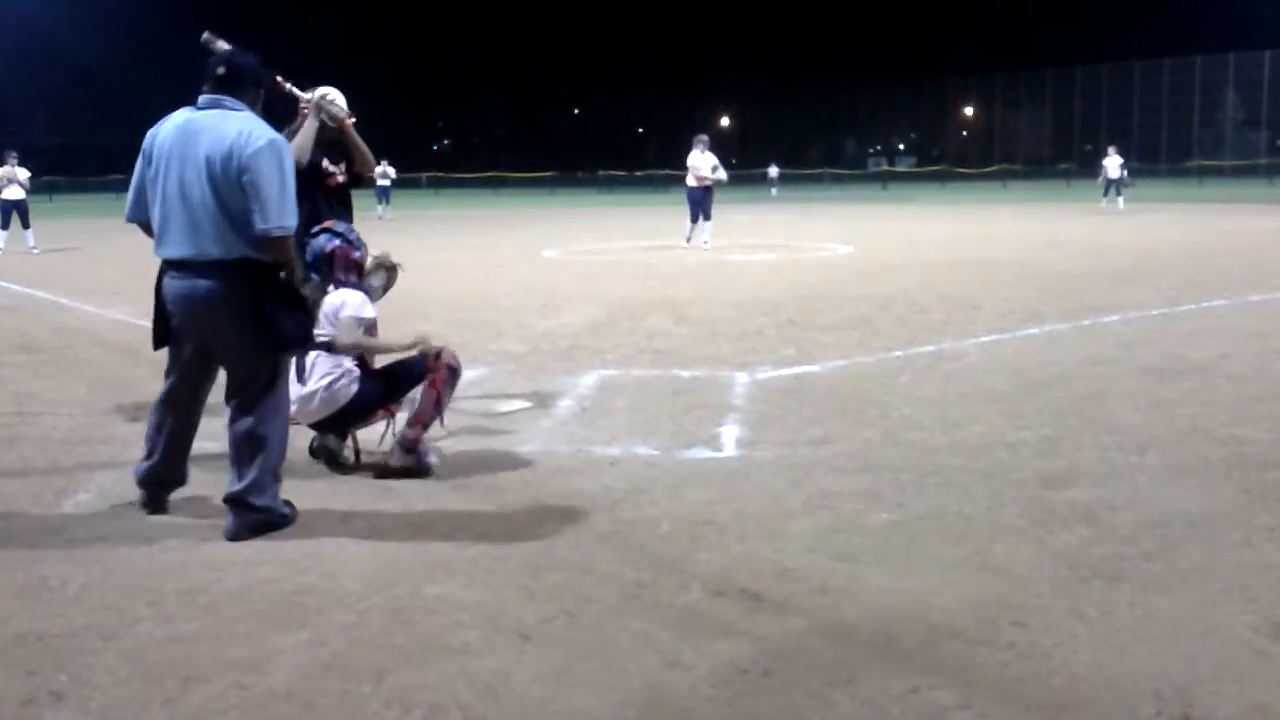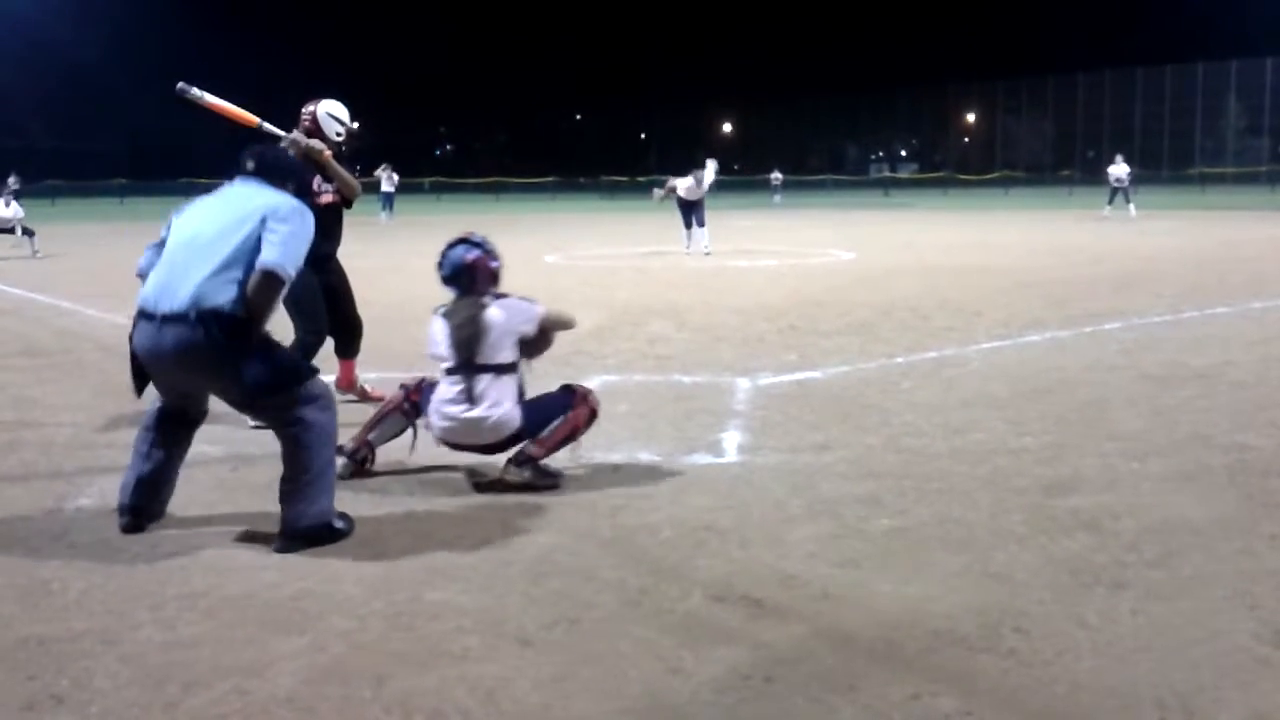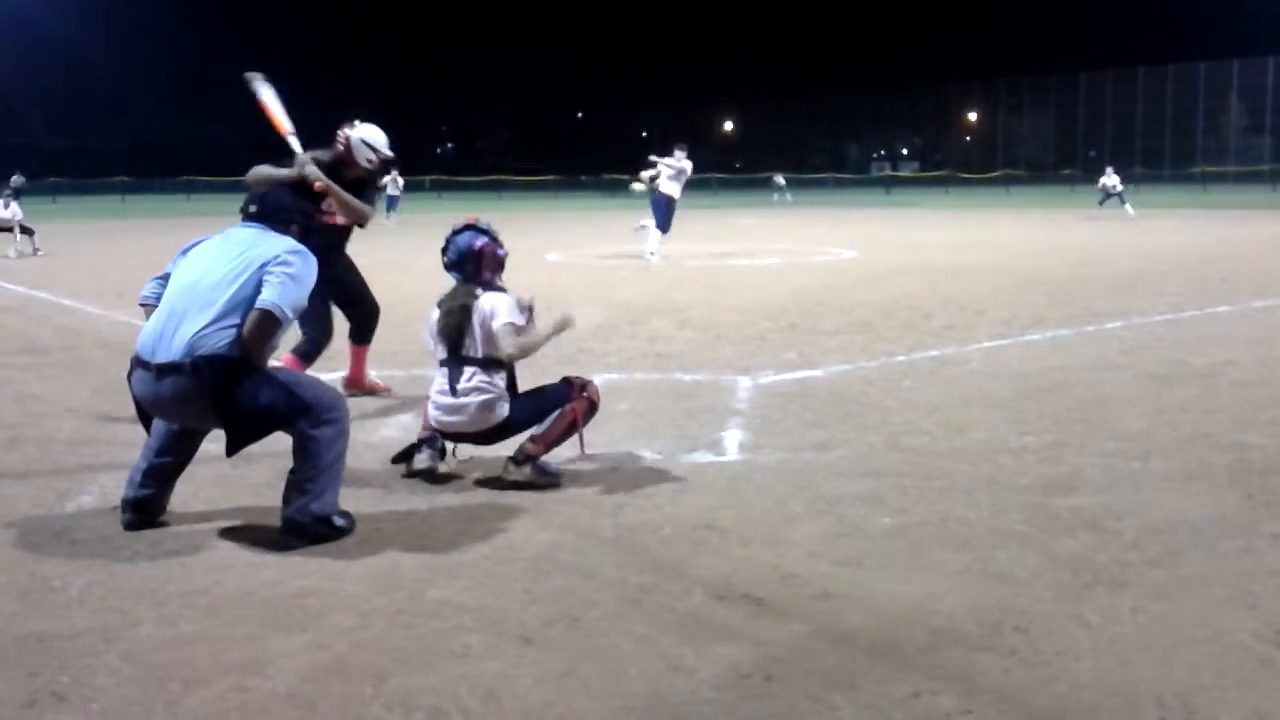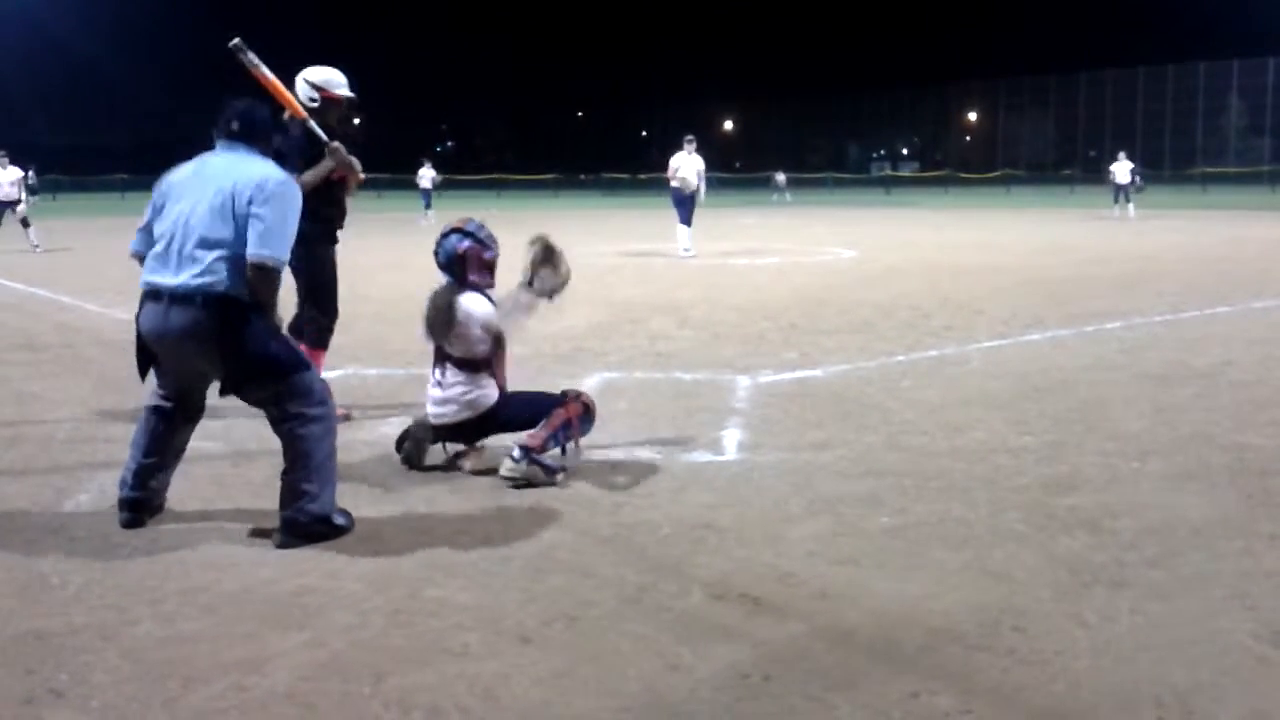
dt=1s
person 1, frame 1
left shoulder: (162, 131)
right shoulder: (260, 138)
left elbow: (140, 215)
right elbow: (274, 234)
right wrist: (292, 273)
left hip: (178, 281)
right hip: (240, 285)
left knee: (181, 387)
right knee: (257, 396)
left ankle: (156, 482)
right ankle: (253, 505)
person 1, frame 2
left shoulder: (199, 204)
right shoulder: (289, 207)
left elbow: (147, 267)
right elbow: (270, 275)
right wrist: (249, 331)
left hip: (149, 332)
right hip: (206, 332)
left knee: (178, 408)
right knee: (309, 405)
left ankle: (137, 507)
right ankle: (308, 521)
person 1, frame 3
left shoulder: (203, 244)
right shoulder: (292, 253)
left elbow: (151, 297)
right elbow: (266, 315)
right wrist: (250, 370)
left hip: (145, 379)
right hip: (203, 380)
left knee: (188, 395)
right knee: (325, 409)
left ankle: (141, 502)
right ankle: (309, 519)
person 1, frame 4
left shoulder: (179, 174)
right shoulder: (274, 180)
left elbow: (141, 248)
right elbow: (262, 266)
right wrist: (268, 315)
left hip: (154, 314)
right hip: (213, 316)
left knee: (172, 403)
right knee: (307, 401)
left ankle: (137, 499)
right ankle: (308, 517)
person 2, frame 1
left shoulder: (338, 147)
right shoulder: (294, 139)
left elbow: (368, 167)
right elbow: (296, 160)
left wrist: (346, 128)
right wrist: (314, 118)
right hip: (306, 243)
person 2, frame 2
left shoulder: (332, 160)
left elbow: (353, 192)
left wrist: (325, 158)
right wrist: (292, 153)
left hip: (325, 260)
left knee: (349, 325)
right knee: (312, 334)
left ankle: (348, 382)
person 2, frame 3
left shoulder: (365, 181)
right shoulder: (314, 165)
left elbow: (364, 216)
right elbow: (254, 177)
left wrist: (328, 185)
right wrist: (293, 173)
left hip: (333, 257)
left knee: (368, 311)
right knee: (318, 333)
left ankle: (356, 378)
person 2, frame 4
left shoulder: (329, 136)
right shoulder: (297, 137)
left elbow: (346, 188)
left wrist: (350, 169)
right wrist: (327, 163)
left hip: (322, 235)
right hip: (305, 237)
left knee: (312, 310)
right knee: (322, 314)
person 3, frame 1
right shoulder: (352, 297)
right elbow: (347, 341)
right wrist: (408, 343)
left hip: (305, 408)
right hip: (337, 399)
right knee: (443, 361)
left ankle: (333, 435)
right ankle: (408, 448)
person 3, frame 2
left shoulder: (441, 318)
right shoulder: (508, 308)
right elbow: (567, 322)
right wrist: (538, 324)
left hip: (445, 429)
right hip: (499, 430)
left knee: (415, 390)
right knee: (584, 399)
left ankle: (355, 452)
right ankle: (523, 464)
person 3, frame 3
left shoulder: (442, 307)
right shoulder: (497, 300)
right elbow: (510, 350)
right wrist: (553, 328)
left hip: (444, 420)
right hip: (487, 419)
right knee: (585, 392)
left ankle: (428, 446)
right ankle: (524, 461)
person 3, frame 4
left shoulder: (441, 299)
right shoulder: (472, 303)
left elbow: (497, 314)
right elbow: (502, 321)
left hip: (441, 413)
right hip: (476, 410)
right knee: (581, 405)
left ankle: (432, 432)
right ankle: (525, 455)
